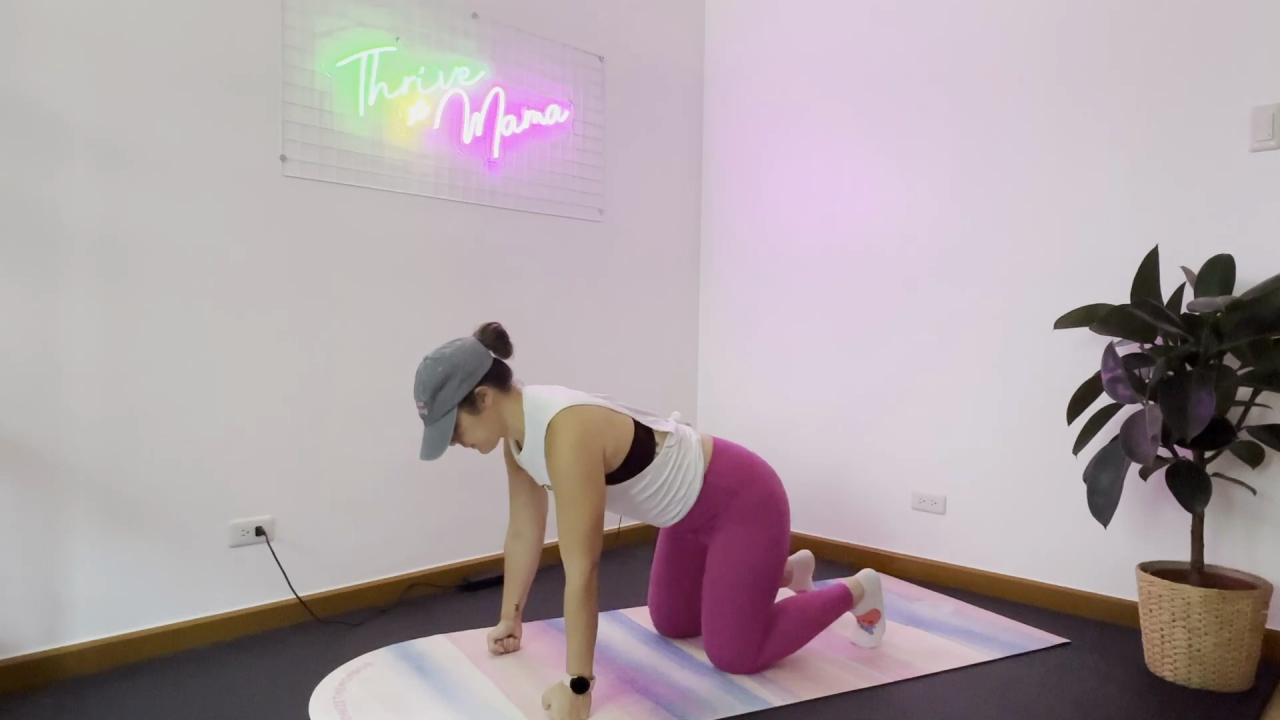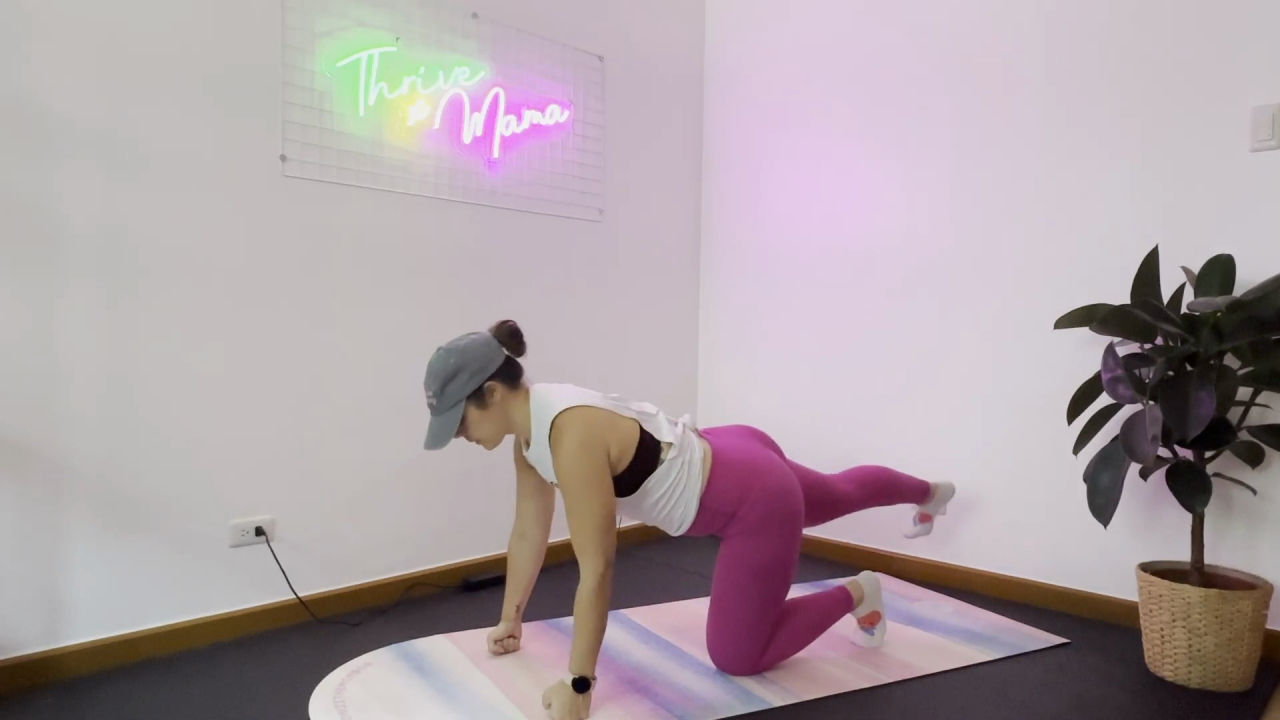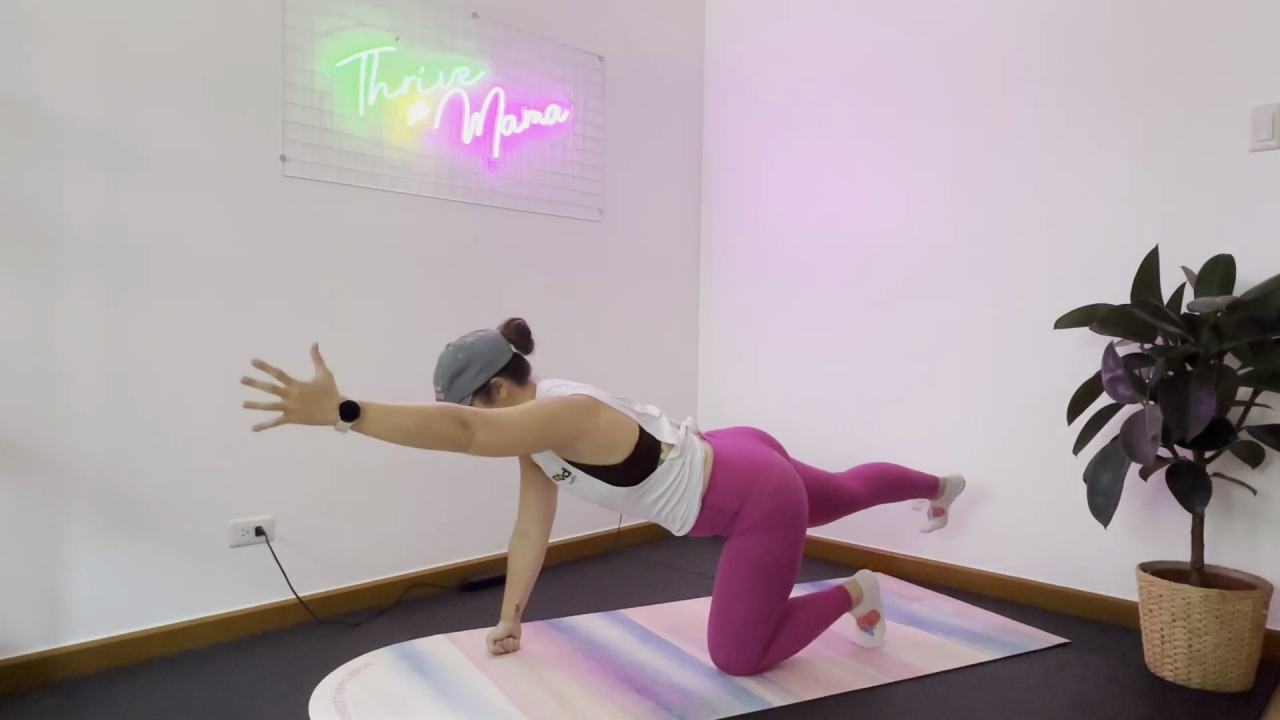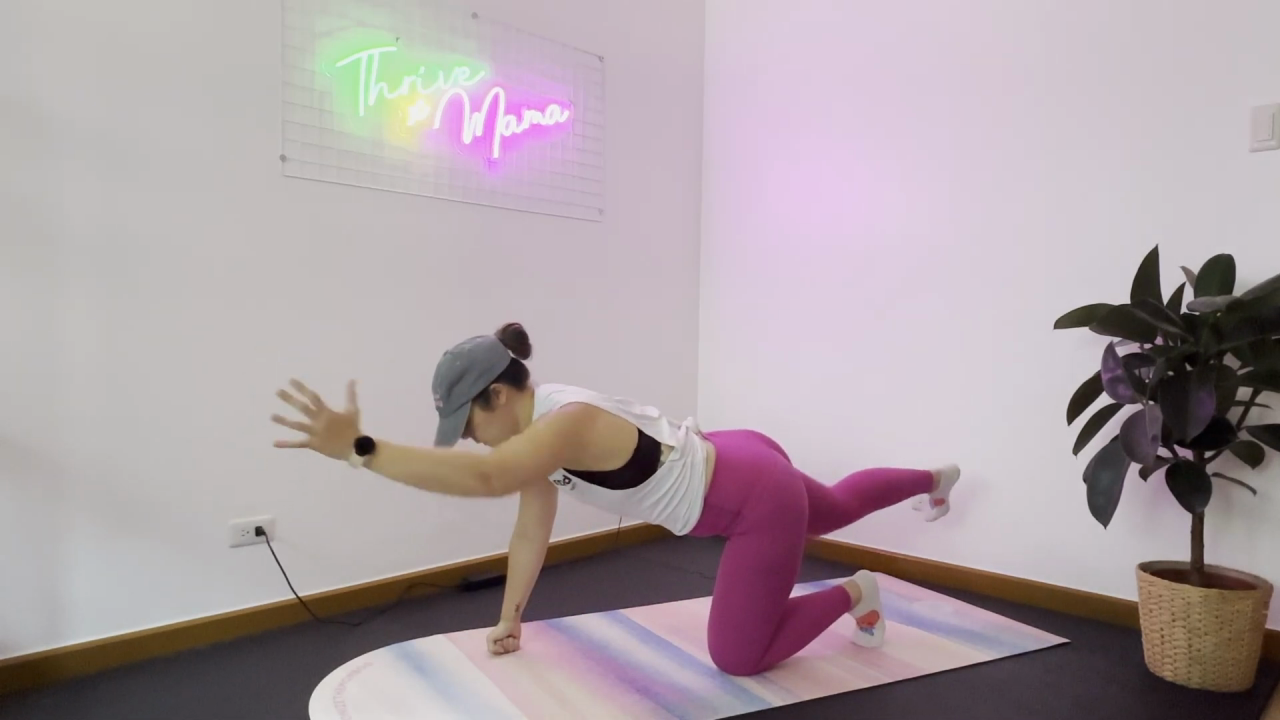
dt=1s
person 1, frame 1
left shoulder: (567, 432)
right shoulder: (517, 430)
left elbow: (581, 568)
right elbow: (523, 532)
right wrist: (509, 618)
left hip: (743, 498)
right hip: (694, 502)
left knee: (733, 655)
right knee: (670, 624)
left ankle: (854, 592)
right ankle: (785, 570)
person 1, frame 2
left shoulder: (571, 435)
right shoulder: (529, 426)
left elbow: (597, 568)
right elbow: (528, 532)
right wrist: (509, 619)
left hip: (755, 501)
right hip: (731, 457)
left knee: (736, 656)
right knee: (839, 494)
left ankle: (855, 594)
right ankle: (930, 493)
person 1, frame 3
left shoulder: (566, 416)
right shoulder: (541, 427)
left elbow: (462, 432)
right elbow: (531, 529)
left wrist: (339, 411)
right wrist: (510, 618)
left hip: (758, 499)
right hip: (732, 460)
left knee: (737, 656)
right knee: (841, 493)
left ankle: (852, 593)
right ankle: (936, 488)
person 1, frame 4
left shoulder: (566, 423)
right shoulder: (537, 424)
left elbow: (483, 477)
right elbow: (530, 533)
left wrist: (359, 446)
right wrist: (510, 619)
left hip: (759, 501)
right hip: (731, 461)
left knee: (737, 656)
right knee: (837, 508)
left ankle: (854, 593)
right ankle: (933, 480)
